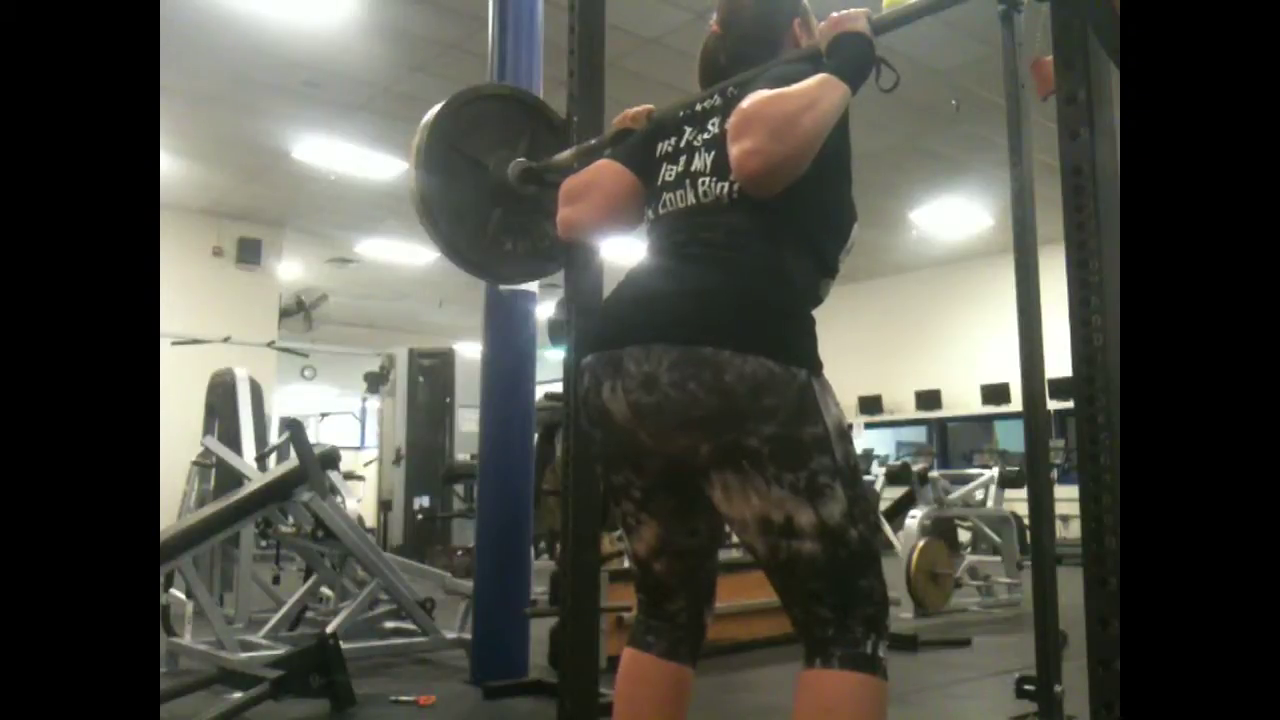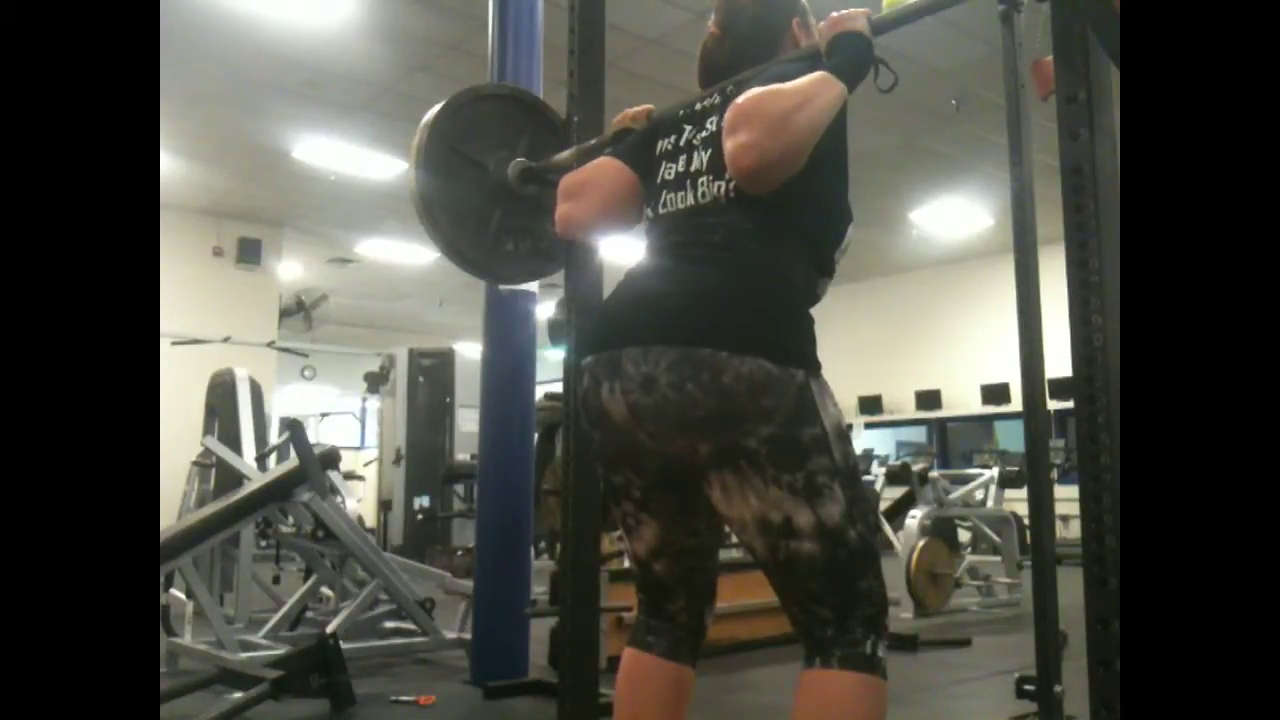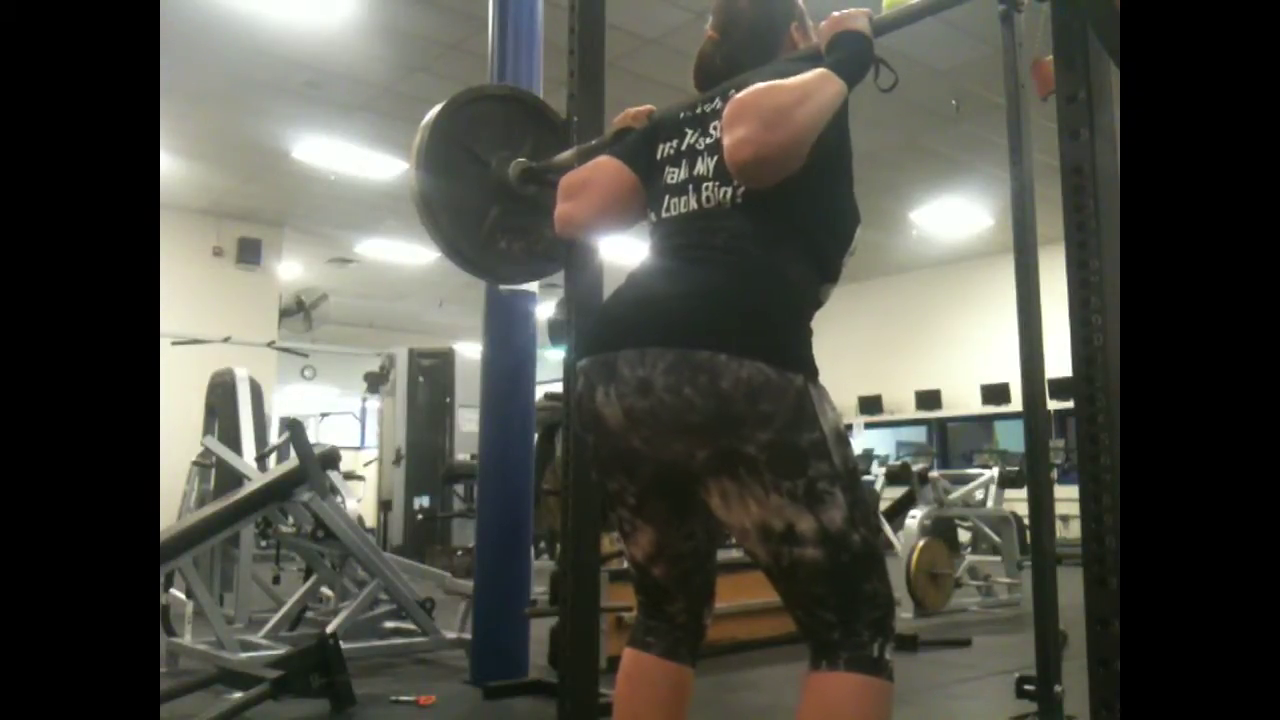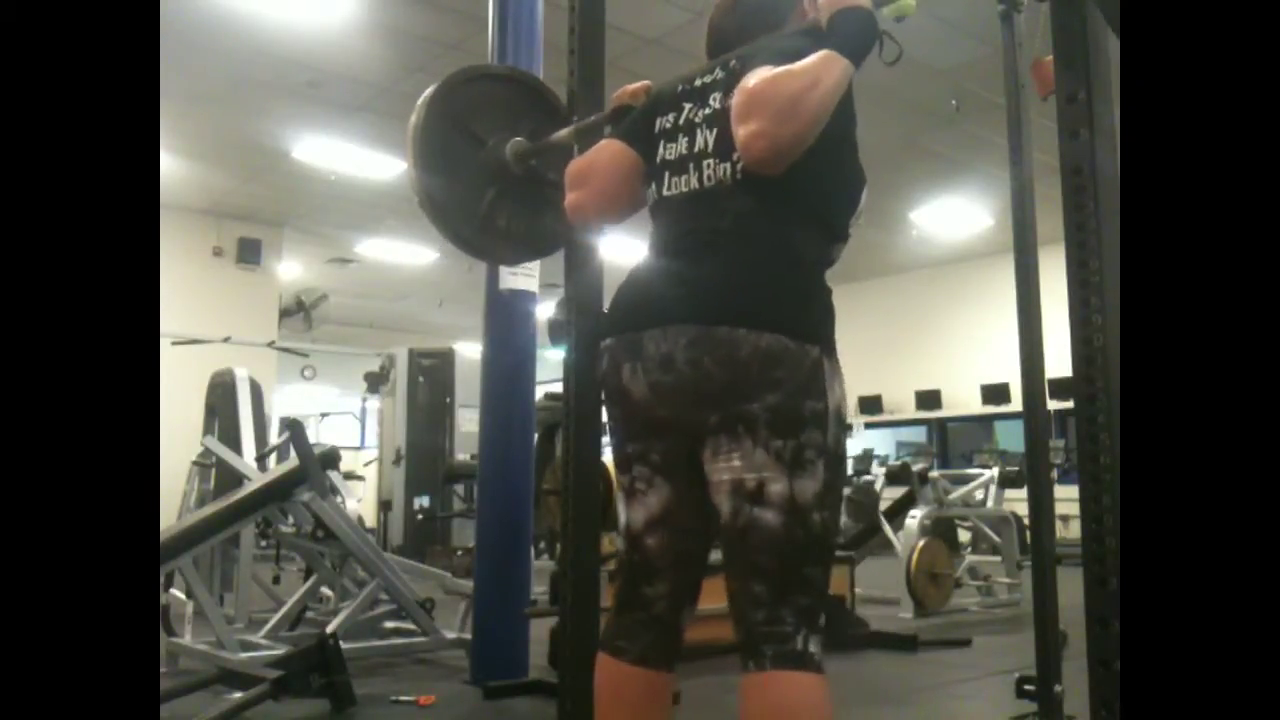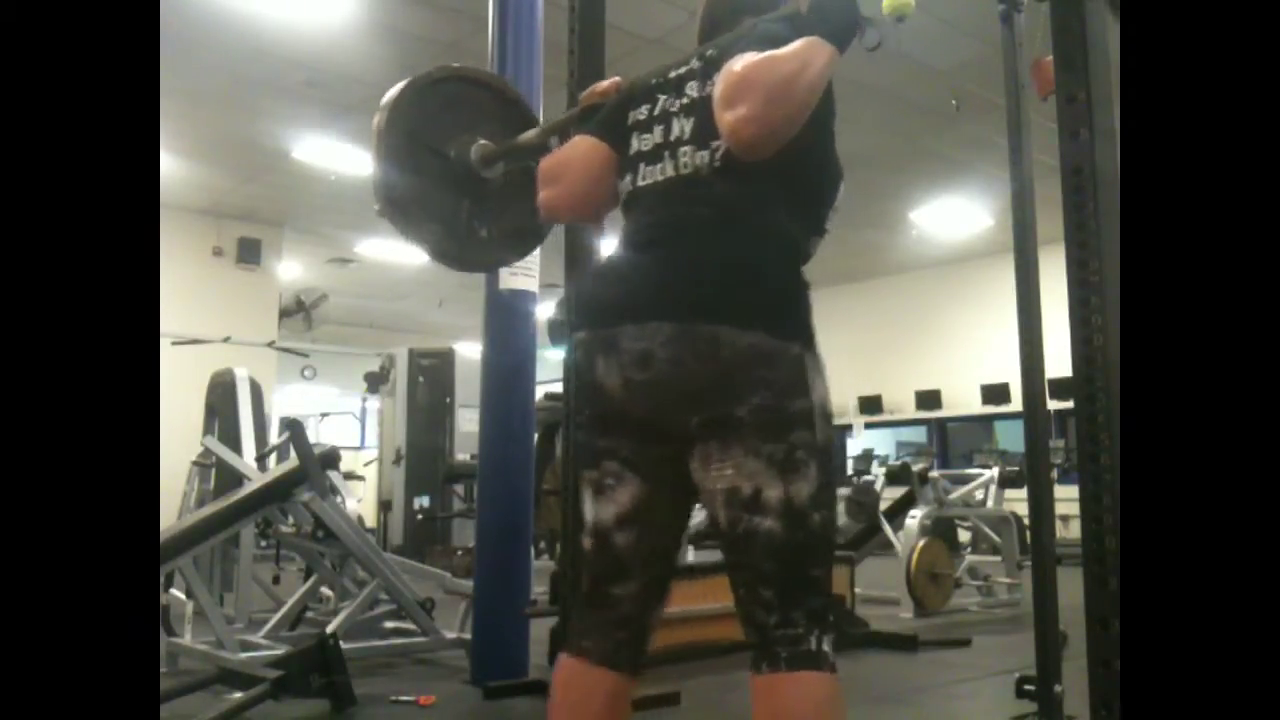
dt=1s
person 1, frame 1
left shoulder: (674, 124)
right shoulder: (806, 83)
left elbow: (576, 214)
right elbow: (759, 148)
left wrist: (626, 143)
right wrist: (848, 61)
left hip: (617, 364)
right hip: (732, 361)
left knee: (668, 607)
right knee: (847, 618)
person 1, frame 2
left shoulder: (672, 122)
right shoulder: (803, 77)
left elbow: (575, 212)
right elbow: (753, 146)
left wrist: (622, 143)
right wrist: (845, 62)
left hip: (616, 365)
right hip: (731, 362)
left knee: (669, 608)
right knee: (846, 618)
person 1, frame 3
left shoulder: (673, 122)
right shoulder: (802, 79)
left elbow: (573, 212)
right elbow: (753, 139)
left wrist: (624, 142)
right wrist: (845, 60)
left hip: (612, 371)
right hip: (728, 368)
left knee: (669, 611)
right knee: (853, 621)
person 1, frame 4
left shoulder: (673, 98)
left elbow: (583, 198)
right elbow: (763, 129)
left wrist: (624, 122)
left hip: (642, 346)
right hip: (753, 344)
left knee: (649, 598)
right knee: (781, 616)
person 1, frame 5
left shoulder: (647, 89)
left elbow: (557, 193)
right elbow: (749, 114)
left wrist: (593, 120)
left hip: (615, 338)
right hip: (734, 337)
left knee: (613, 603)
right knee: (791, 615)
